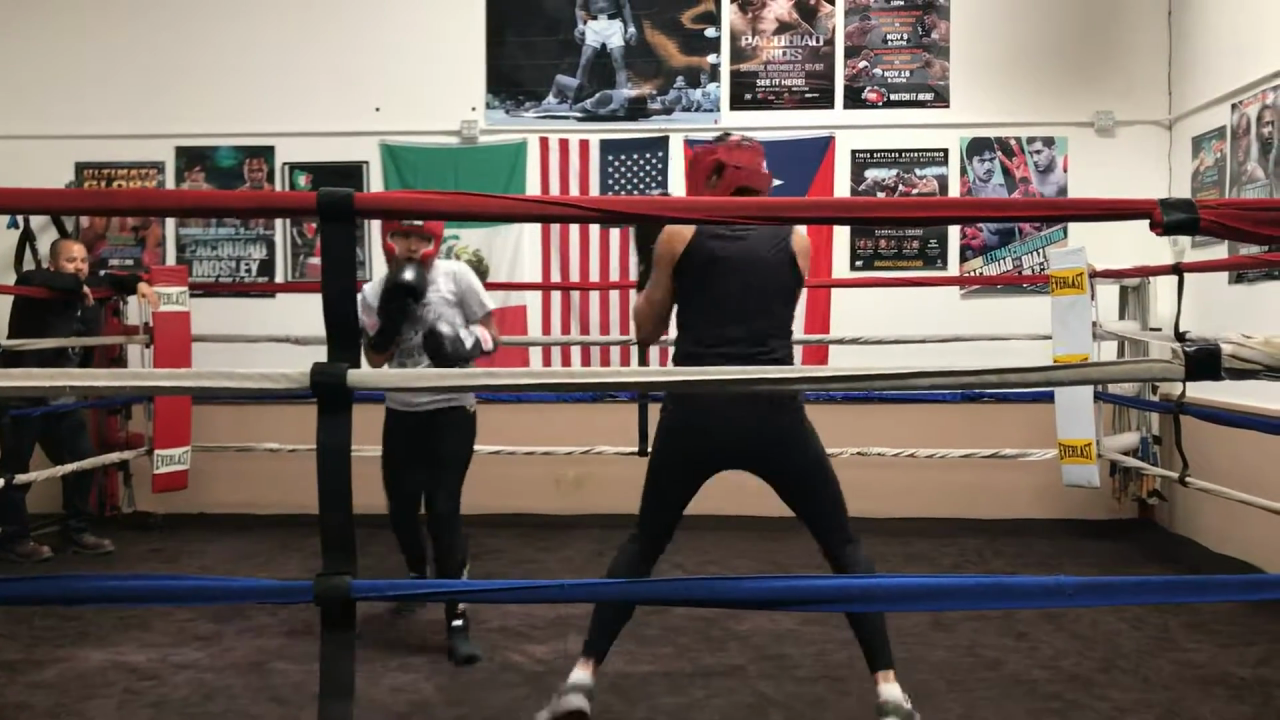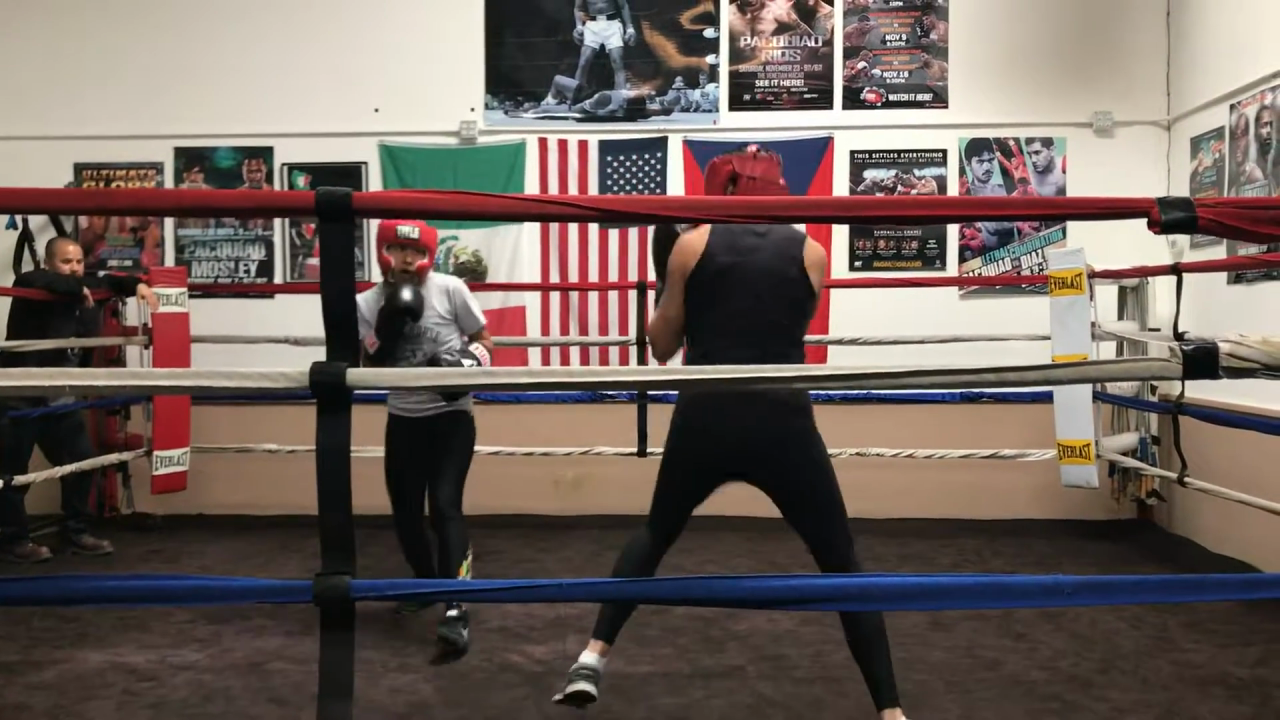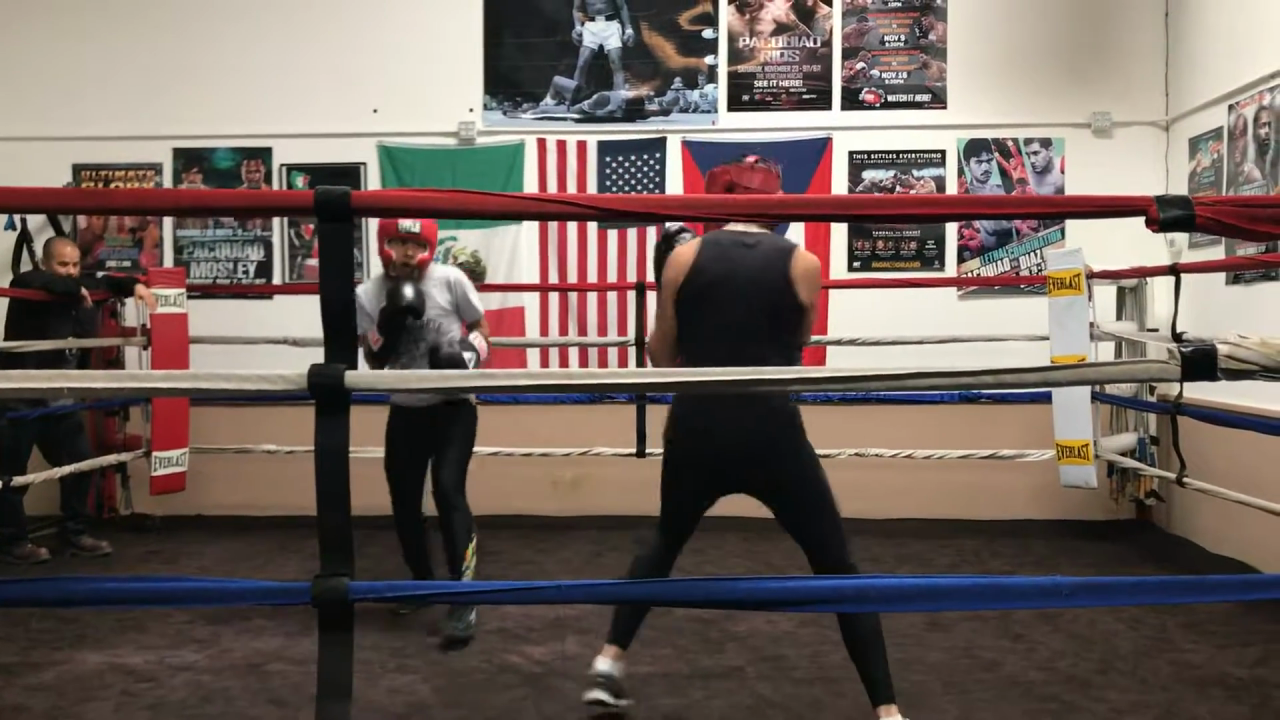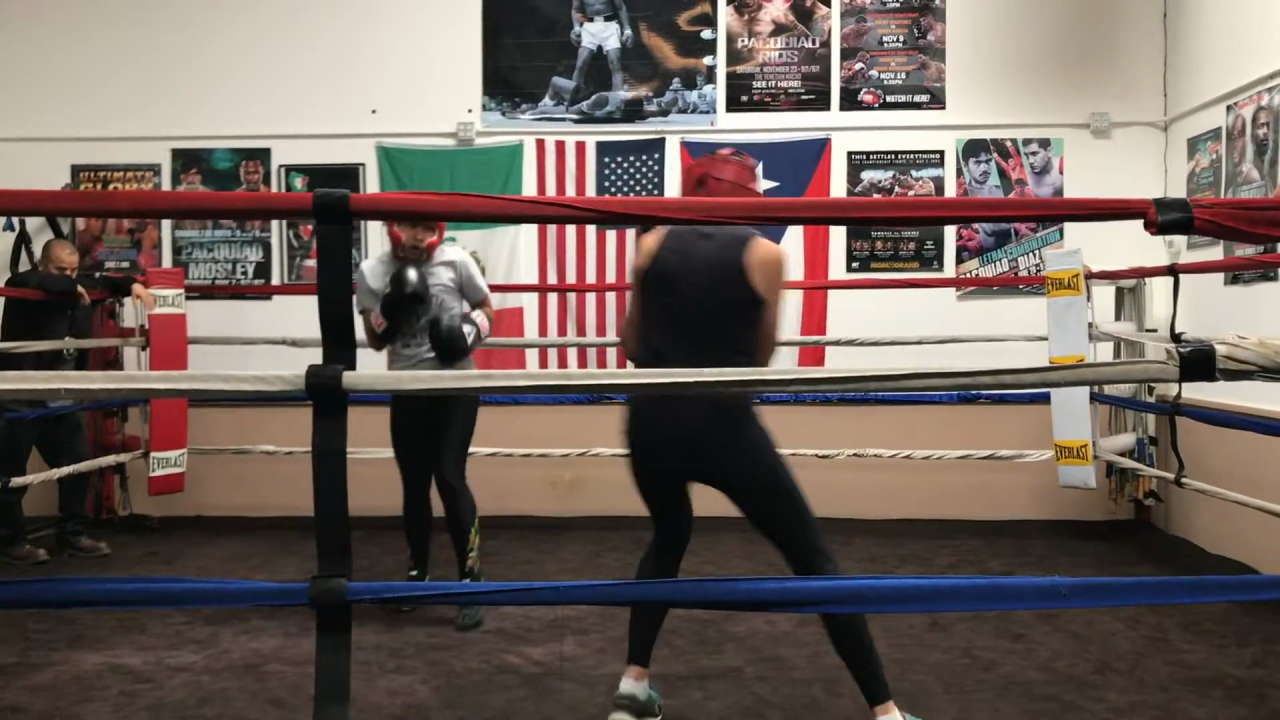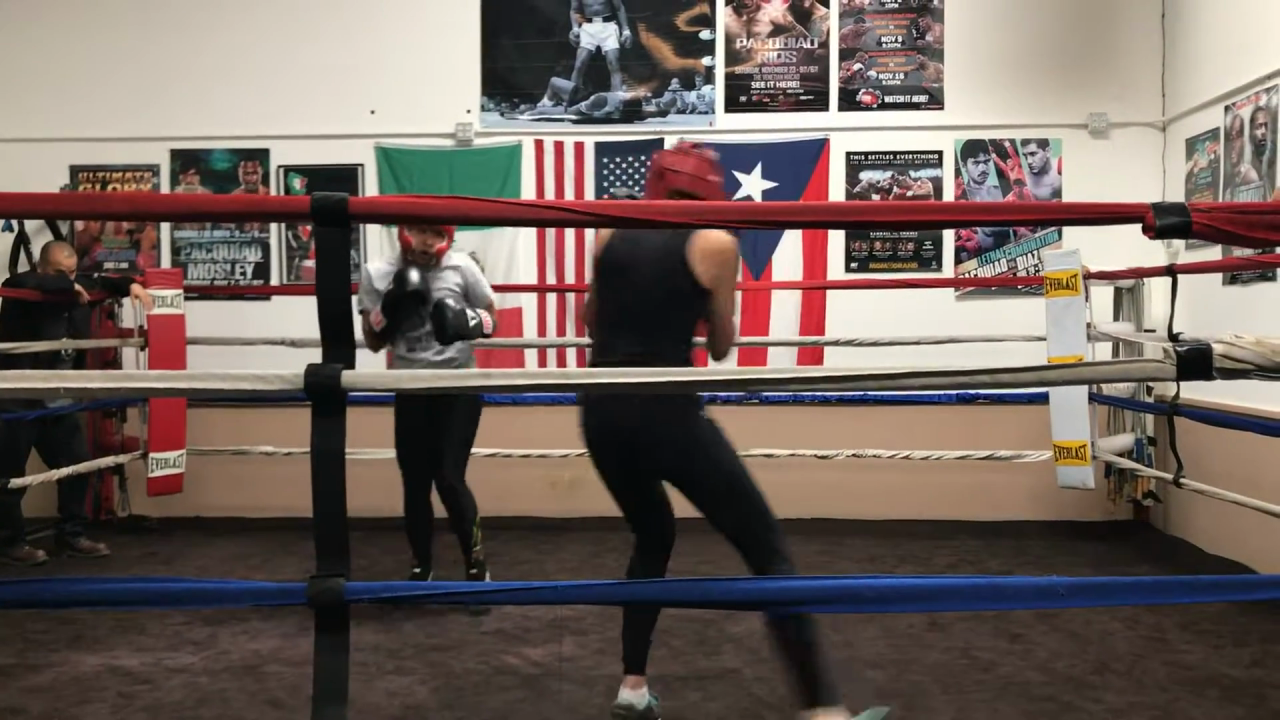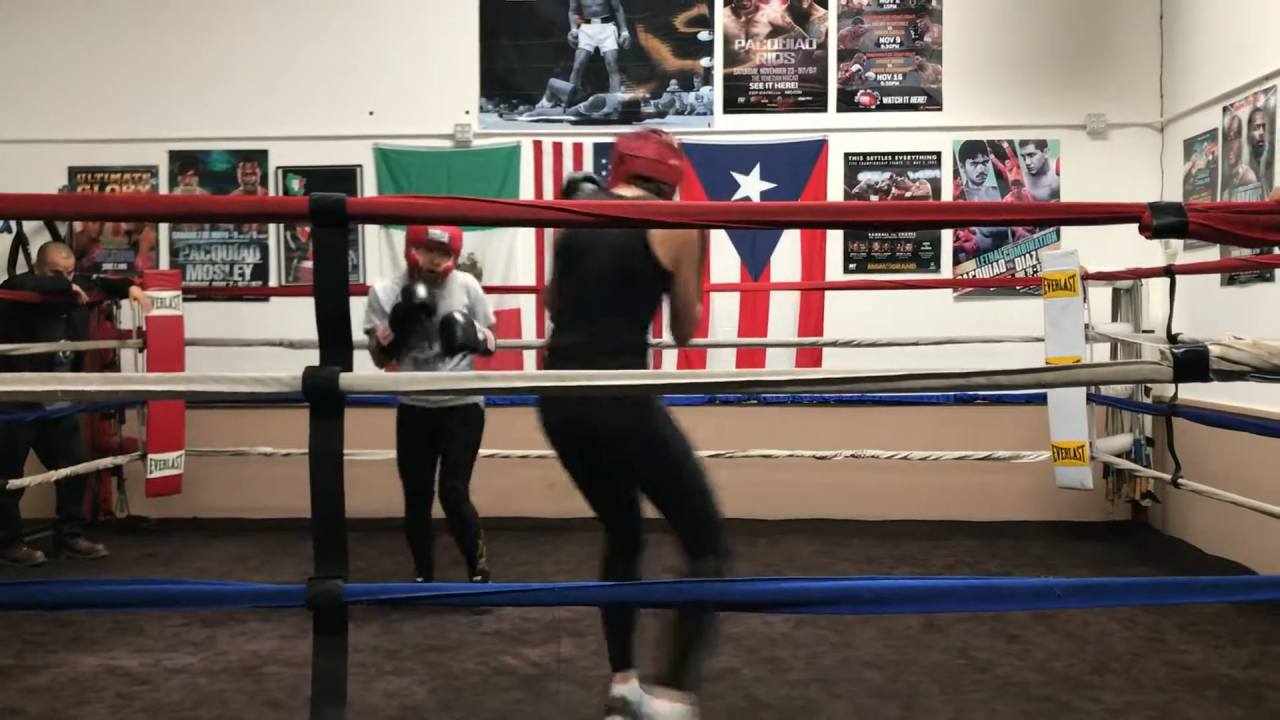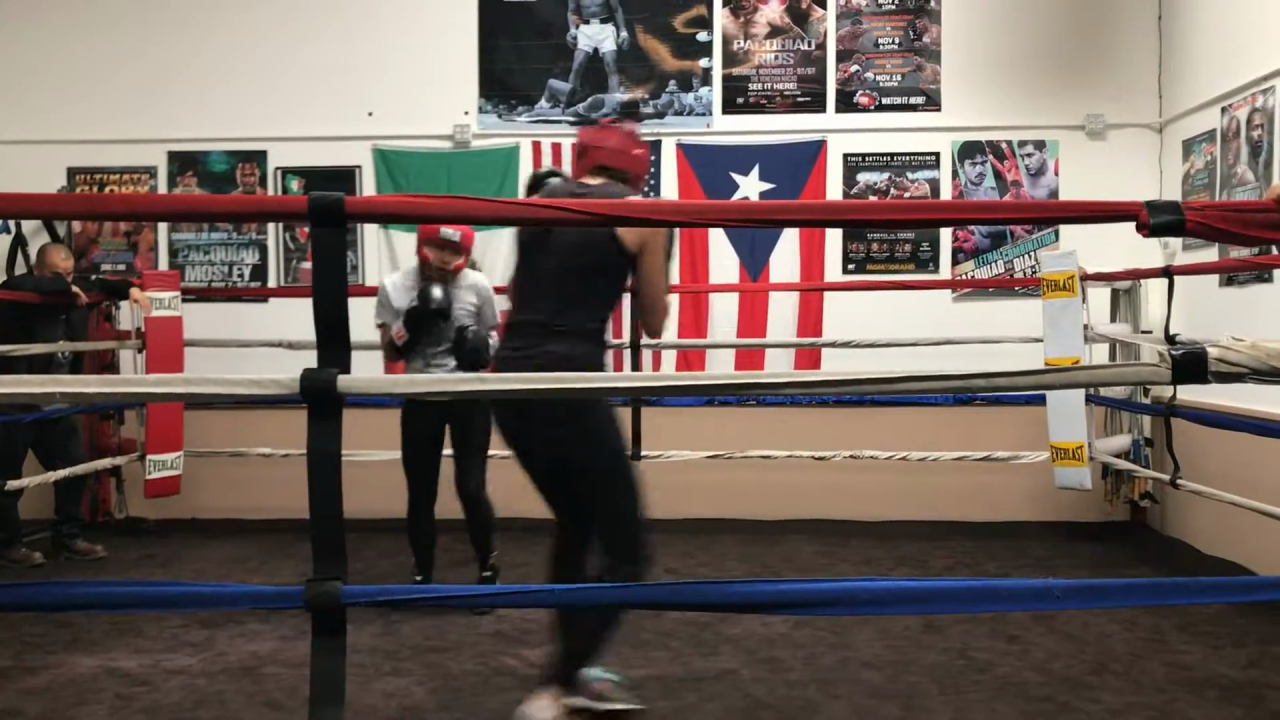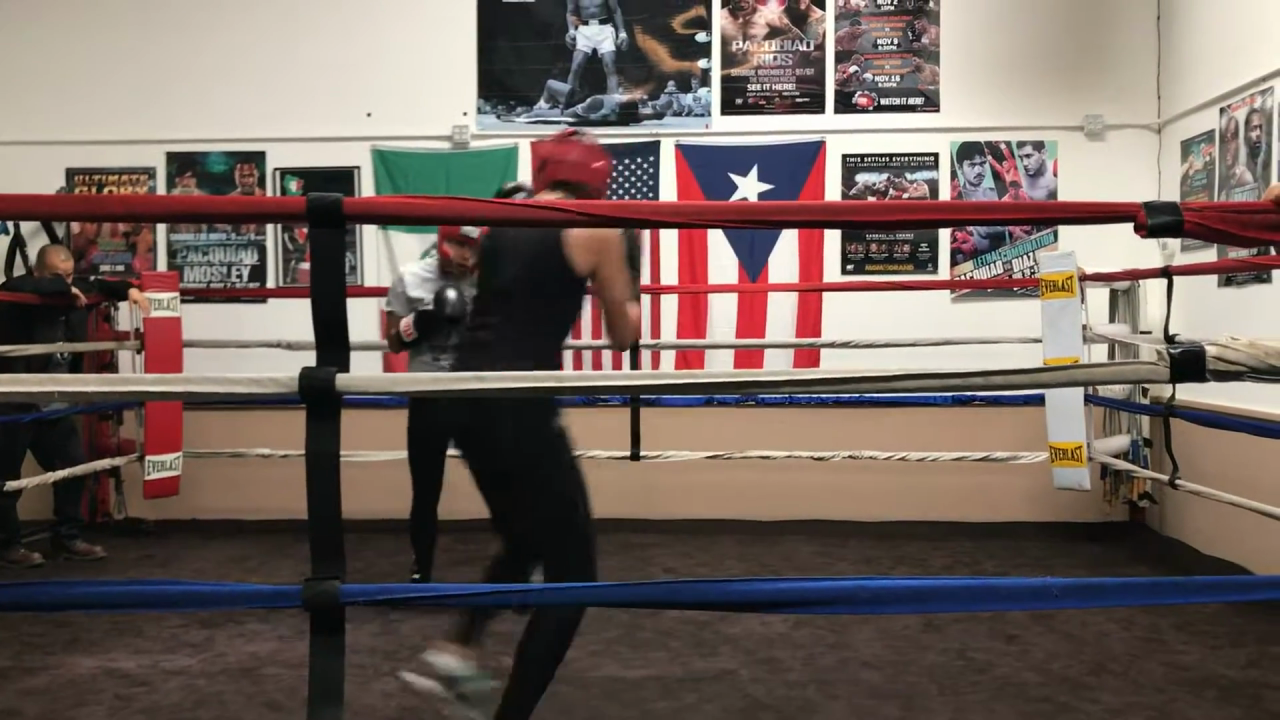
dt=0.1s
person 1, frame 1
left shoulder: (679, 233)
right shoulder: (796, 240)
left elbow: (646, 330)
left wrist: (648, 259)
left hip: (693, 412)
right hip: (773, 414)
left knee: (646, 541)
right knee: (842, 546)
person 1, frame 2
left shoulder: (691, 243)
right shoulder: (811, 253)
left elbow: (661, 346)
left hip: (704, 419)
right hip: (784, 423)
left knee: (656, 534)
right knee: (841, 566)
left ankle: (590, 660)
person 1, frame 3
left shoulder: (684, 255)
right shoulder: (803, 264)
left elbow: (662, 357)
left hip: (691, 430)
right hip: (766, 437)
left knee: (666, 541)
right knee: (837, 570)
left ankle: (608, 666)
person 1, frame 4
left shoulder: (652, 244)
right shoulder: (763, 253)
right elbow: (760, 354)
left hip: (651, 421)
right hip: (723, 423)
left knee: (668, 539)
right knee: (812, 562)
person 1, frame 5
left shoulder: (611, 235)
right shoulder: (713, 242)
right elbow: (723, 347)
left hip: (604, 415)
right hip: (668, 416)
left knee: (653, 540)
right knee: (769, 556)
person 1, frame 6
right shoulder: (674, 228)
right elbow: (688, 330)
left hip: (561, 396)
right hip: (621, 401)
left knee: (624, 535)
right knee: (707, 547)
person 1, frame 7
left shoulder: (545, 203)
right elbow: (654, 316)
left hip: (512, 383)
left knee: (577, 527)
right knee: (625, 557)
left ankle: (580, 672)
person 1, frame 8
left shoulder: (502, 220)
right shoulder: (598, 229)
right elbow: (623, 335)
right wrist: (625, 276)
left hip: (466, 397)
right hip: (518, 406)
left knee: (525, 540)
right knee: (573, 578)
left ankle: (454, 655)
person 2, frame 1
left shoulder: (456, 276)
right shoulder: (374, 292)
left elbow: (491, 335)
right elbow: (375, 358)
left wrist: (466, 342)
right wrist: (391, 312)
left hip: (450, 411)
right hip: (402, 413)
left knee: (443, 512)
right knee: (401, 510)
left ankle: (457, 618)
right ankle: (419, 577)
person 2, frame 2
left shoulder: (450, 289)
right shoulder: (367, 303)
left elbow: (484, 342)
right elbow: (372, 367)
left wrist: (467, 366)
right wrist: (388, 329)
left hip: (451, 415)
right hip: (404, 419)
left knee: (444, 505)
right knee: (406, 513)
left ankle: (455, 611)
right ankle: (425, 583)
person 2, frame 3
left shoulder: (450, 280)
right shoulder: (368, 294)
left elbow: (480, 330)
right elbow: (374, 360)
left wrist: (467, 356)
right wrist: (388, 326)
left hip: (453, 403)
right hip: (405, 408)
left knee: (448, 489)
right knee: (404, 503)
left ankle: (461, 598)
right ankle: (421, 580)
person 2, frame 4
left shoulder: (455, 261)
right shoulder: (371, 272)
left elbow: (485, 311)
right elbow: (375, 341)
left wrist: (469, 333)
right wrist: (391, 309)
right hip: (408, 393)
left knee: (449, 477)
right knee: (414, 485)
left ankle: (470, 580)
right ankle: (418, 572)
person 2, frame 5
left shoulder: (461, 267)
right shoulder: (377, 273)
left elbow: (490, 317)
right elbow: (373, 342)
left wrist: (469, 322)
right wrist: (392, 309)
left hip: (458, 393)
right hip: (412, 396)
left knee: (449, 480)
right knee: (415, 486)
left ankle: (477, 570)
right ankle: (421, 572)
person 2, frame 6
left shoulder: (466, 287)
right shoulder: (384, 292)
left elbow: (492, 341)
right elbow: (381, 360)
left wrist: (476, 339)
right wrist: (398, 324)
left hip: (462, 405)
right hip: (415, 408)
left knee: (454, 493)
right knee: (416, 498)
left ankle: (479, 576)
right ankle: (423, 580)
person 2, frame 7
left shoulder: (477, 286)
right shoulder: (394, 287)
left elbow: (493, 335)
right elbow: (391, 351)
left wrist: (484, 348)
right wrist: (413, 324)
left hip: (469, 399)
right hip: (420, 401)
left knee: (470, 488)
right knee: (421, 492)
left ankle: (489, 573)
right ankle: (422, 577)
person 2, frame 8
right shoulder: (410, 277)
right elbow: (393, 341)
right wrist: (422, 322)
right hip: (428, 397)
right knee: (426, 489)
right ankle: (421, 576)
person 3, frame 1
left shoulder: (88, 288)
right shoulder: (34, 285)
left elbow: (110, 281)
right elbow: (32, 279)
left wrist: (137, 283)
right wrist: (77, 287)
left hip: (63, 399)
left knee: (82, 462)
left ankle: (76, 532)
person 3, frame 2
left shoulder: (87, 288)
right shoulder: (33, 286)
left elbow: (109, 282)
right elbow: (30, 281)
left wrist: (137, 284)
right wrist: (77, 288)
left hip: (62, 399)
left knee: (81, 463)
left ankle: (75, 533)
person 3, frame 3
left shoulder: (81, 288)
right shoulder: (27, 286)
left elbow: (106, 283)
right elbow: (32, 282)
left wrist: (134, 285)
right wrist: (73, 288)
left hip: (61, 400)
left knee: (79, 464)
left ankle: (74, 533)
person 3, frame 4
left shoulder: (79, 288)
left elbow: (103, 283)
right elbow: (27, 281)
left wrist: (132, 284)
right wrist: (70, 287)
left knee: (78, 464)
left ankle: (72, 534)
person 3, frame 5
left shoulder: (77, 289)
left elbow: (101, 283)
left wrist: (130, 285)
right wrist: (65, 285)
left hip: (58, 401)
left knee: (77, 465)
left ankle: (71, 535)
person 3, frame 6
left shoulder: (75, 290)
left elbow: (99, 285)
left wrist: (129, 286)
right wrist: (63, 286)
left knee: (75, 466)
left ankle: (69, 536)
person 3, frame 7
left shoulder: (75, 291)
left elbow: (99, 286)
left wrist: (129, 288)
right wrist: (63, 287)
left hip: (56, 403)
left knee: (74, 467)
left ankle: (68, 537)
person 3, frame 8
left shoulder: (74, 292)
left elbow: (98, 286)
left wrist: (128, 289)
right wrist: (62, 288)
left hip: (55, 404)
left knee: (73, 468)
left ankle: (67, 538)
